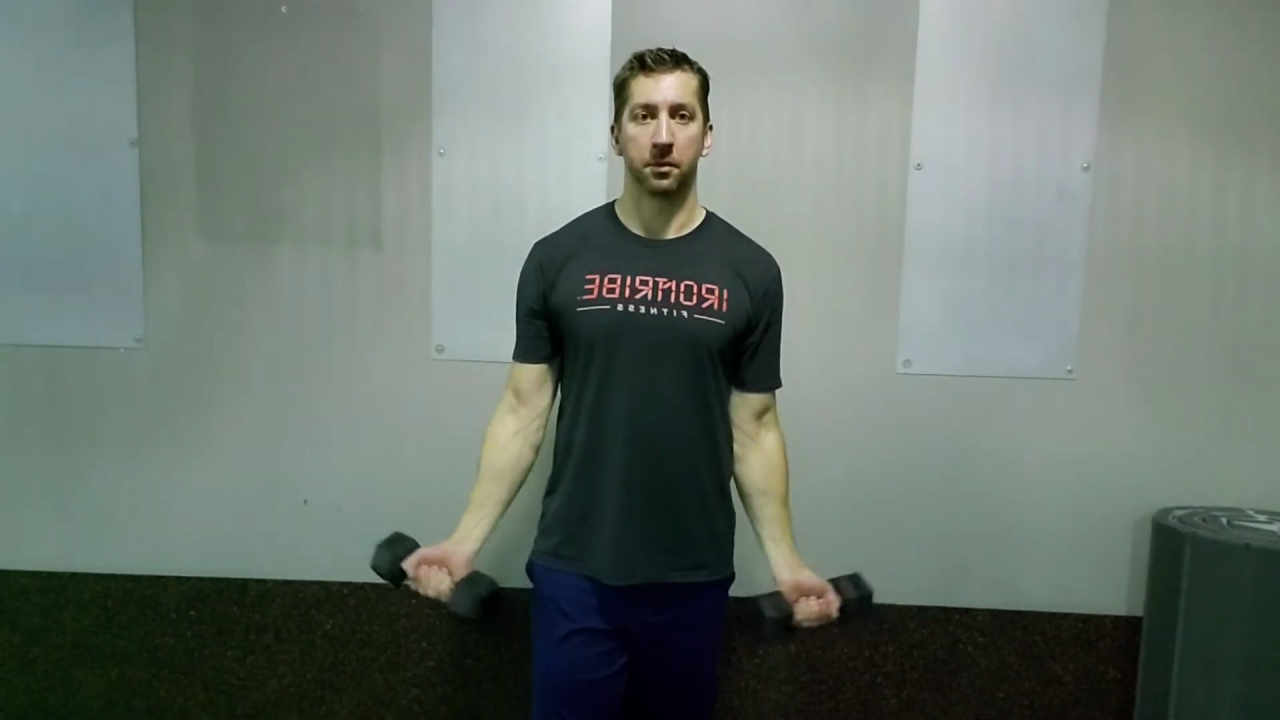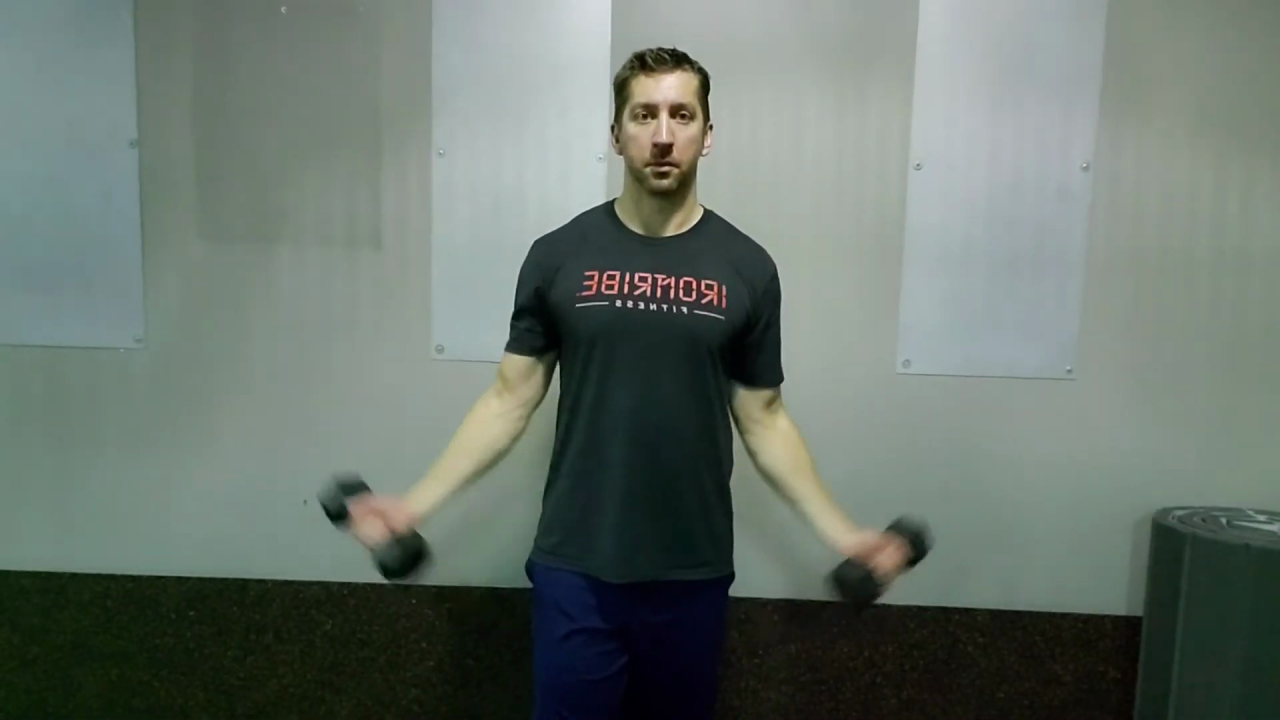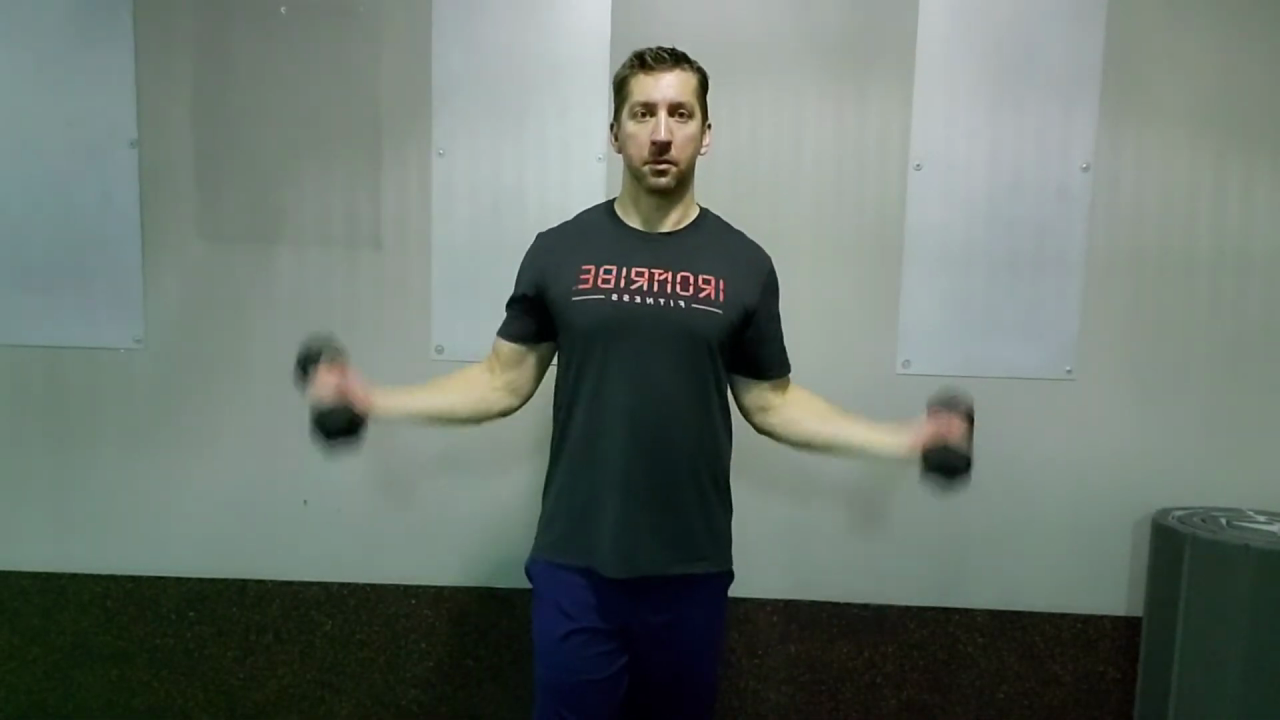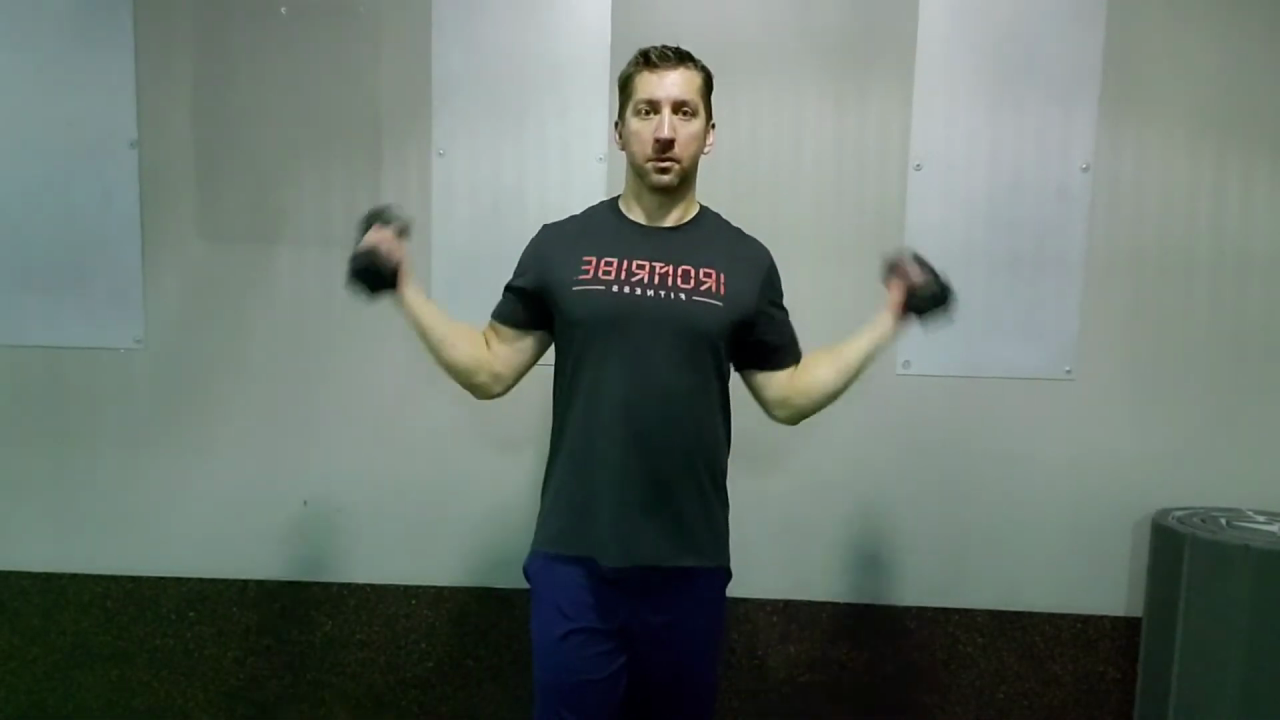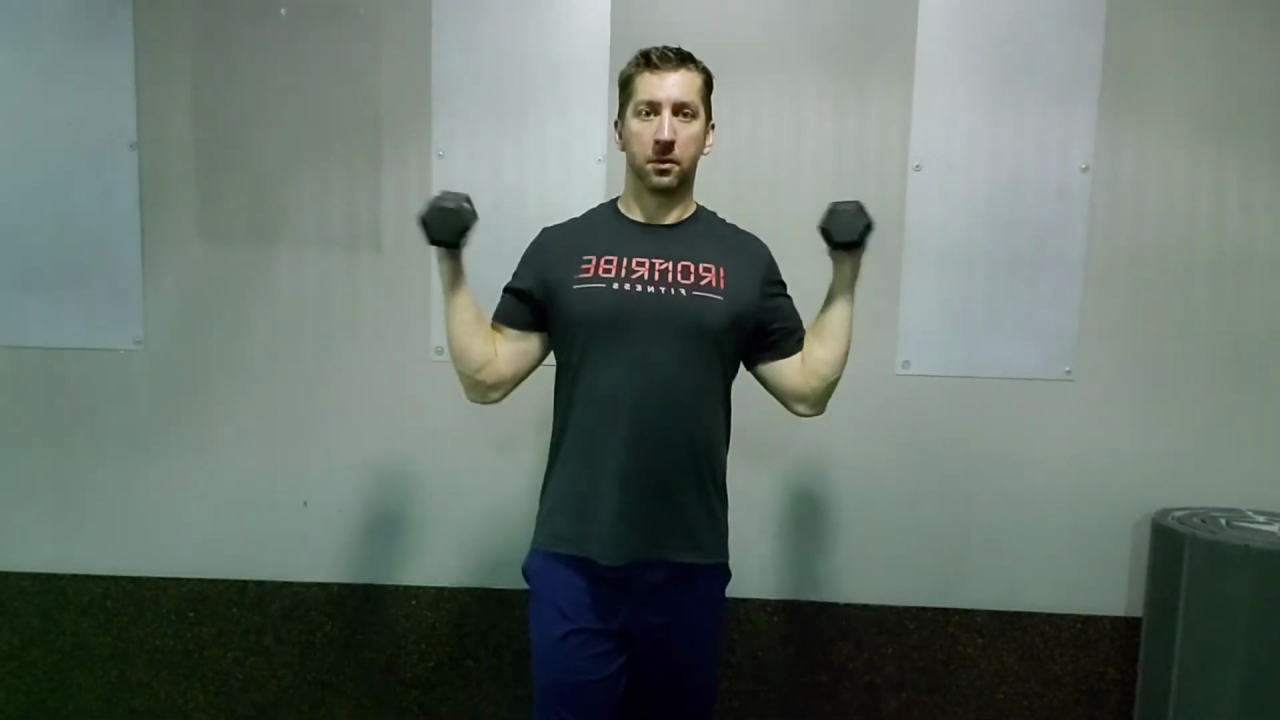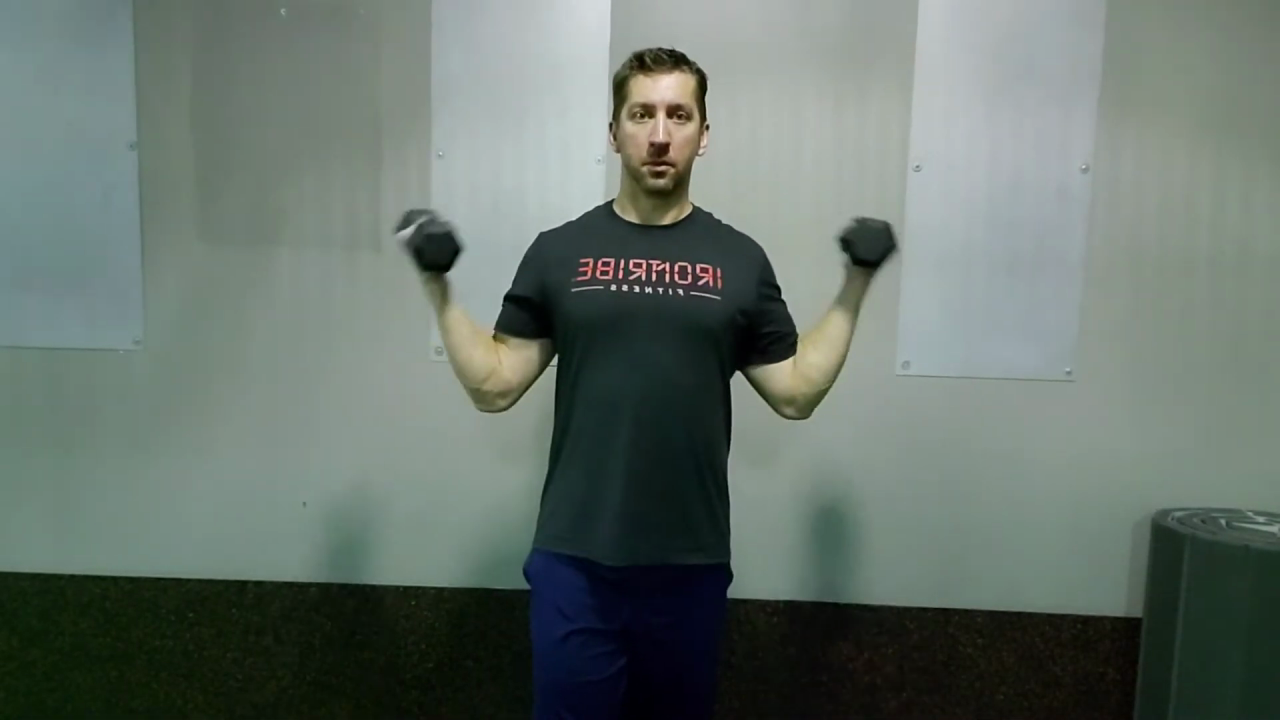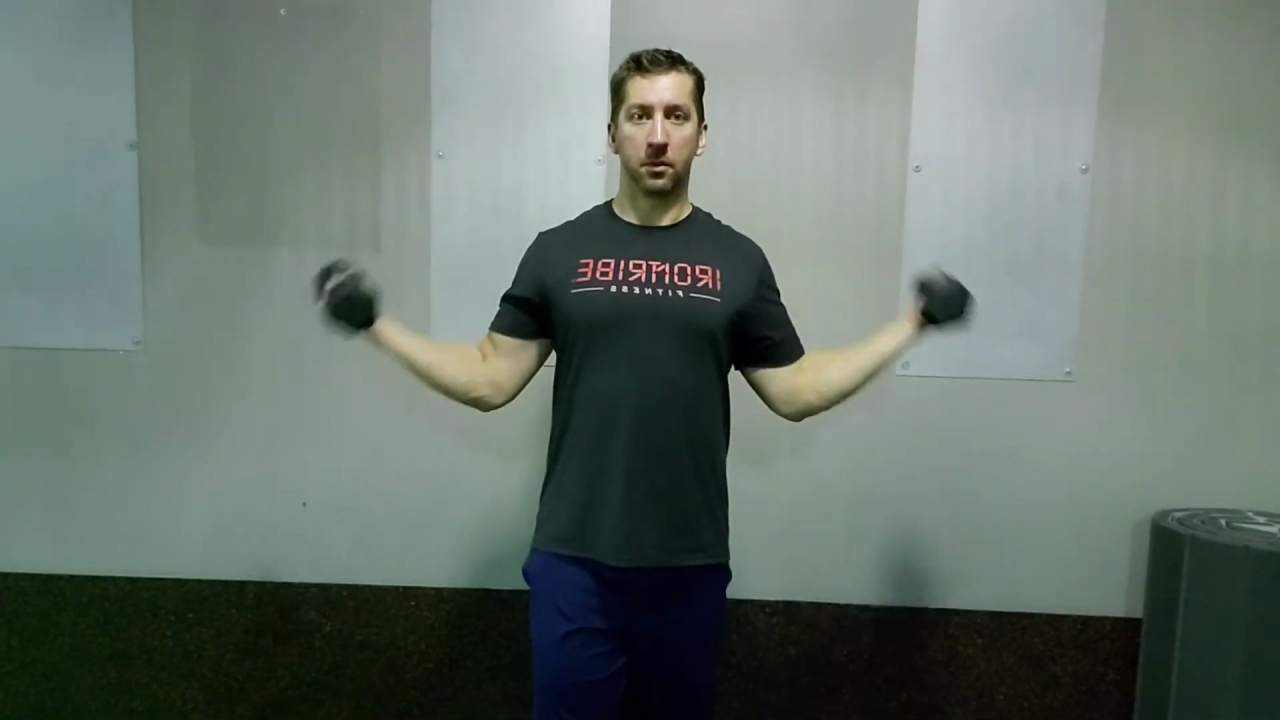
dt=0.2s
person 1, frame 1
left shoulder: (749, 270)
right shoulder: (557, 258)
left elbow: (754, 426)
right elbow: (522, 410)
left wrist: (784, 559)
right wrist: (467, 540)
left hip: (693, 571)
right hip: (575, 566)
person 1, frame 2
left shoulder: (747, 267)
right shoulder: (557, 256)
left elbow: (762, 417)
right elbow: (510, 397)
left wrist: (836, 529)
right wrist: (419, 501)
left hip: (693, 569)
right hip: (575, 563)
person 1, frame 3
left shoulder: (744, 264)
right shoulder: (558, 251)
left elbow: (771, 404)
right elbow: (503, 381)
left wrist: (895, 439)
right wrist: (379, 400)
left hip: (691, 563)
right hip: (575, 560)
person 1, frame 4
left shoulder: (744, 259)
right shoulder: (560, 246)
left elbow: (787, 394)
right elbow: (490, 368)
left wrist: (885, 321)
right wrist: (405, 286)
left hip: (689, 559)
right hip: (574, 554)
person 1, frame 5
left shoulder: (744, 258)
right shoulder: (559, 248)
left elbow: (805, 389)
right elbow: (486, 376)
left wrist: (844, 277)
right wrist: (453, 269)
left hip: (690, 558)
right hip: (574, 553)
person 1, frame 6
left shoulder: (739, 258)
right shoulder: (558, 251)
left elbow: (795, 393)
right elbow: (494, 386)
left wrist: (851, 291)
right wrist: (440, 288)
left hip: (691, 558)
right hip: (575, 554)
person 1, frame 7
left shoulder: (738, 259)
right shoulder: (558, 251)
left elbow: (795, 391)
right elbow: (489, 381)
left wrist: (906, 327)
right wrist: (379, 325)
left hip: (690, 558)
right hip: (574, 553)
